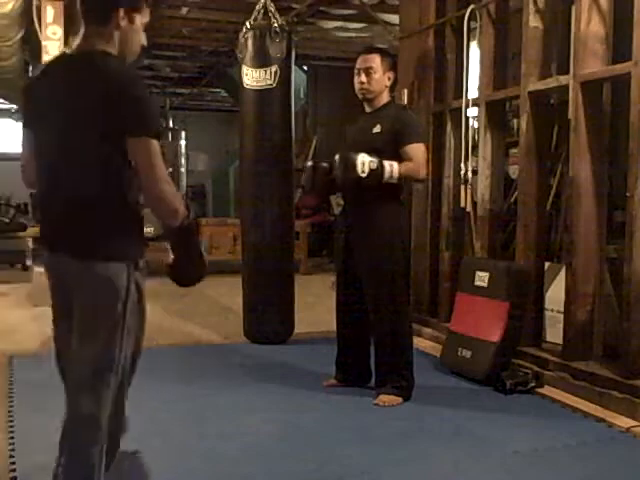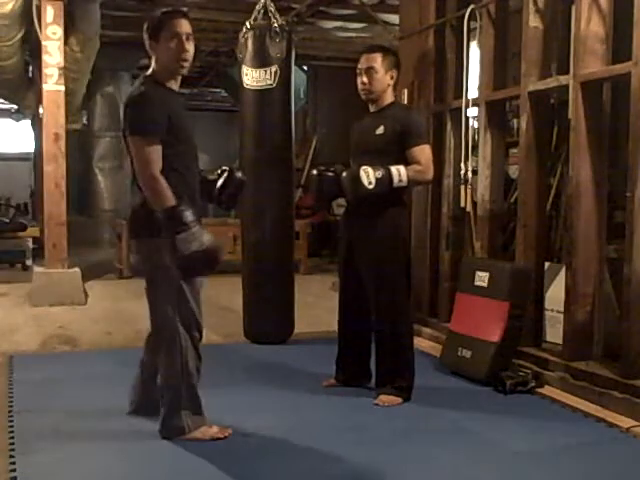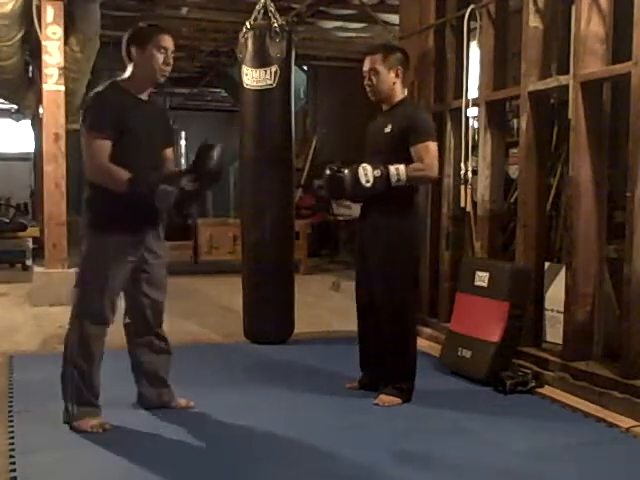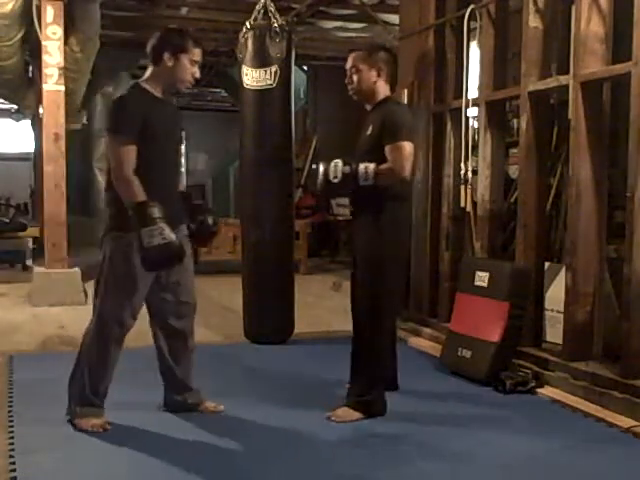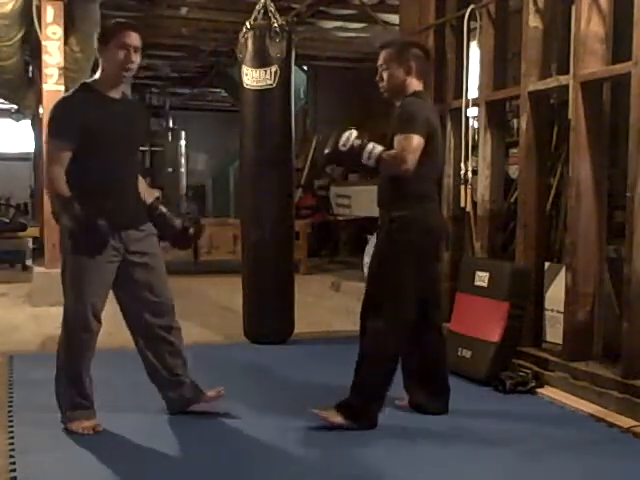
dt=1s
person 1, frame 1
left shoulder: (41, 82)
right shoulder: (123, 85)
left elbow: (30, 174)
right elbow: (154, 184)
right wrist: (185, 232)
left hip: (57, 245)
right hip: (107, 251)
left knee: (78, 361)
right knee: (102, 374)
person 1, frame 2
left shoulder: (169, 97)
right shoulder: (147, 100)
right elbow: (150, 175)
left wrist: (209, 186)
right wrist: (184, 228)
left hip: (178, 227)
right hip: (165, 228)
left knee: (171, 320)
right knee: (180, 324)
left ankle: (149, 398)
right ankle: (183, 419)
person 1, frame 3
left shoulder: (158, 113)
right shoulder: (105, 102)
left elbow: (167, 168)
right elbow: (96, 167)
left wrist: (190, 176)
right wrist: (145, 186)
left hip: (147, 228)
right hip: (109, 229)
left knee: (150, 314)
right knee: (92, 316)
left ankle: (155, 391)
right ankle: (81, 405)
person 1, frame 4
left shoulder: (170, 109)
right shoulder: (130, 105)
right elbow: (123, 173)
left wrist: (189, 206)
right wrist: (149, 222)
left hip: (172, 228)
right hip: (134, 231)
left knee: (179, 313)
right knee: (113, 318)
left ankle: (181, 394)
right ankle: (85, 404)
person 1, frame 5
left shoulder: (135, 111)
right shoulder: (73, 106)
right elbow: (54, 171)
left wrist: (160, 211)
right wrist: (70, 211)
left hip: (137, 230)
right hip: (91, 233)
left knee: (157, 313)
right knee: (82, 321)
left ankle: (181, 392)
right ankle: (77, 408)
person 2, frame 1
left shoulder: (401, 119)
right shoulder: (356, 125)
left elbow: (418, 169)
left wrist: (375, 168)
right wrist: (333, 176)
left hip: (385, 220)
right hip: (352, 218)
left knee: (388, 303)
right knee: (349, 300)
left ankle: (396, 382)
right ankle: (351, 370)
person 2, frame 2
left shoulder: (406, 119)
right shoulder: (360, 125)
left elbow: (425, 171)
left wrist: (383, 175)
right wrist: (336, 181)
left hip: (387, 222)
right hip: (355, 219)
left knee: (390, 304)
right knee: (352, 300)
left ankle: (396, 383)
right ankle: (352, 371)
person 2, frame 3
left shoulder: (413, 117)
right shoulder: (377, 121)
left elbow: (429, 169)
left wrist: (382, 175)
right wrist: (351, 180)
left hip: (397, 221)
right hip: (371, 219)
left knee: (395, 303)
right knee: (368, 301)
left ankle: (398, 384)
right ankle: (373, 374)
person 2, frame 4
left shoulder: (395, 115)
right shoulder: (373, 116)
left elbow: (400, 169)
left hip: (385, 222)
right hip: (368, 219)
left knee: (375, 309)
right knee: (366, 304)
left ankle: (367, 397)
right ankle: (381, 376)
person 2, frame 5
left shoulder: (412, 109)
right shoulder: (420, 109)
left elbow: (403, 161)
left wrist: (361, 150)
right wrist: (362, 152)
left hip: (408, 222)
right hip: (421, 220)
left knee: (383, 315)
right knee: (422, 313)
left ankle: (359, 407)
right ankle: (429, 395)
